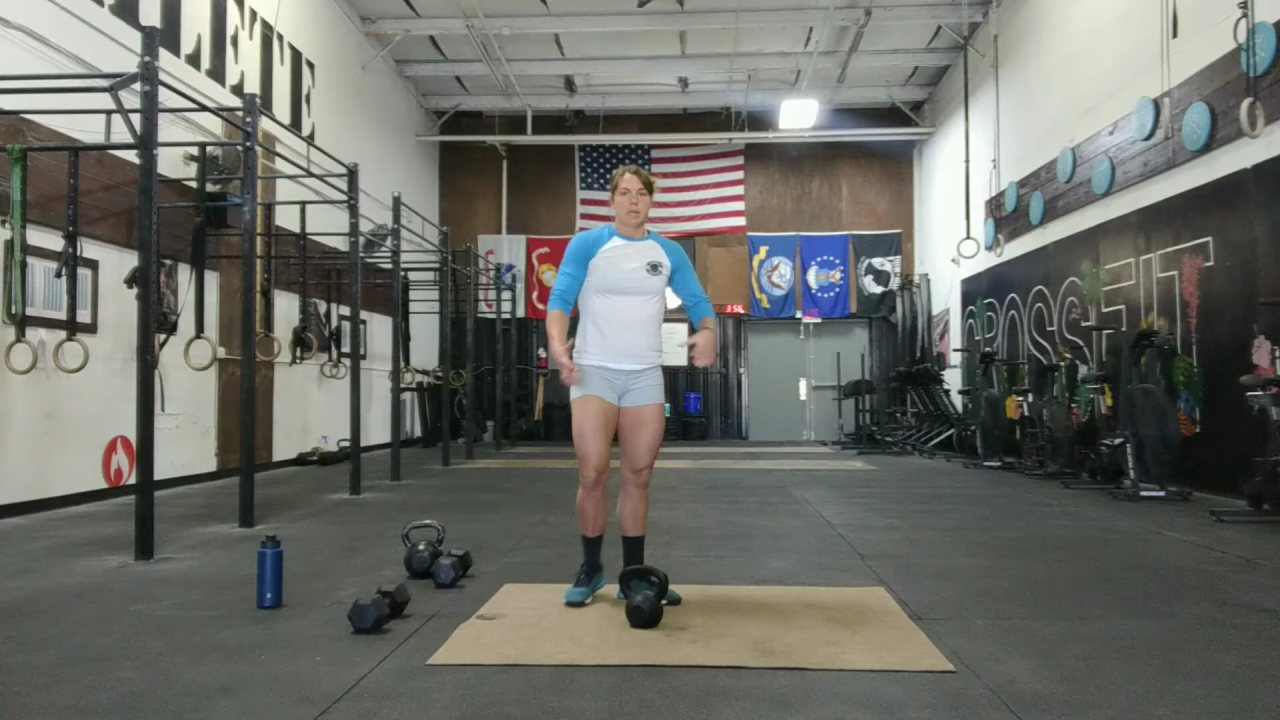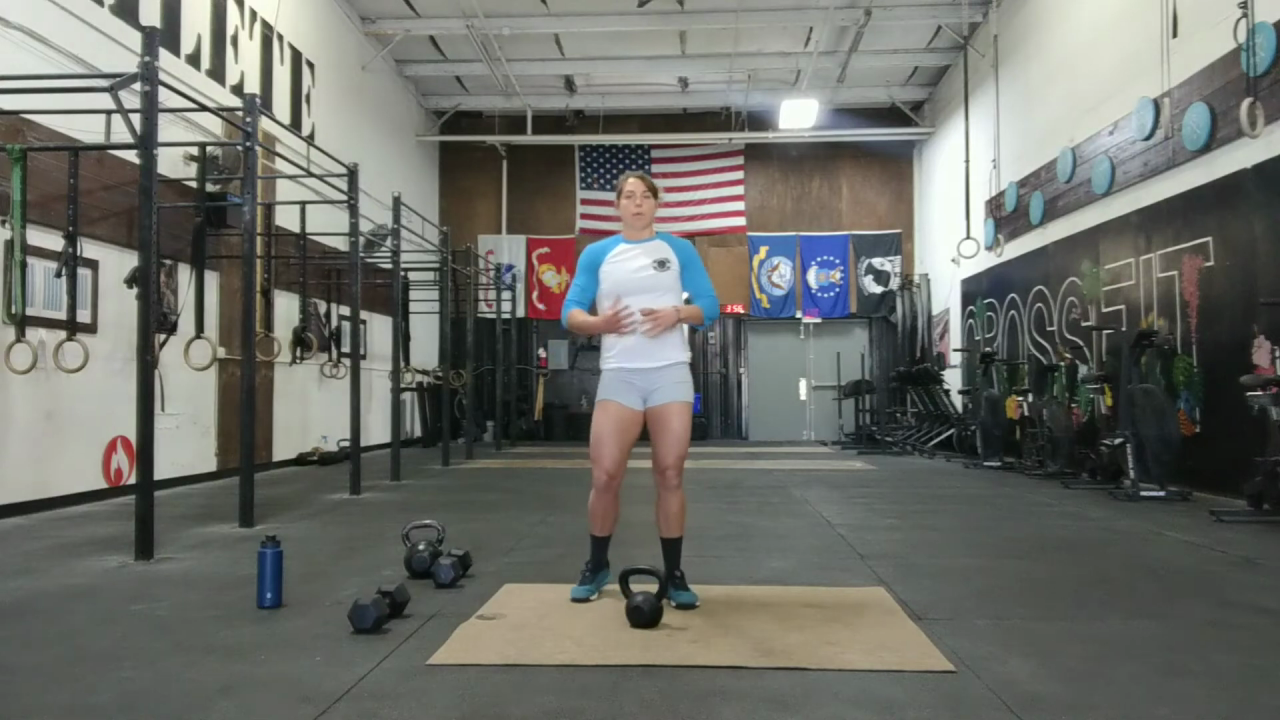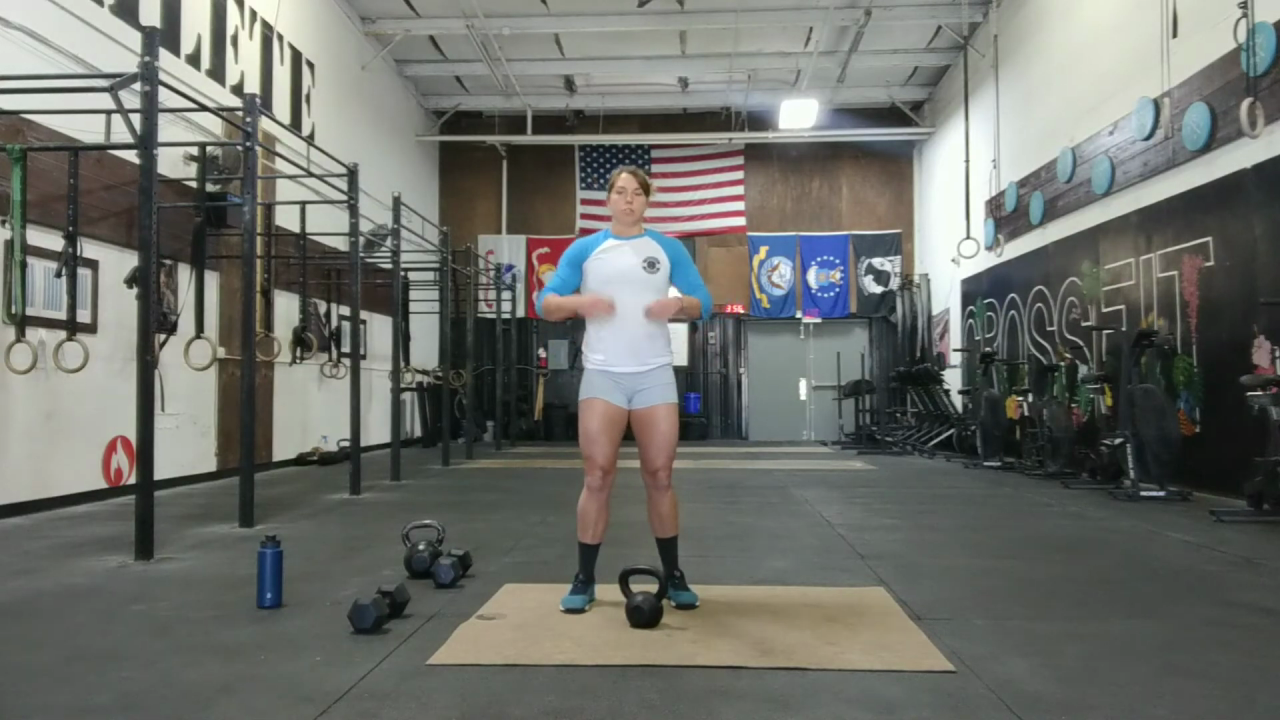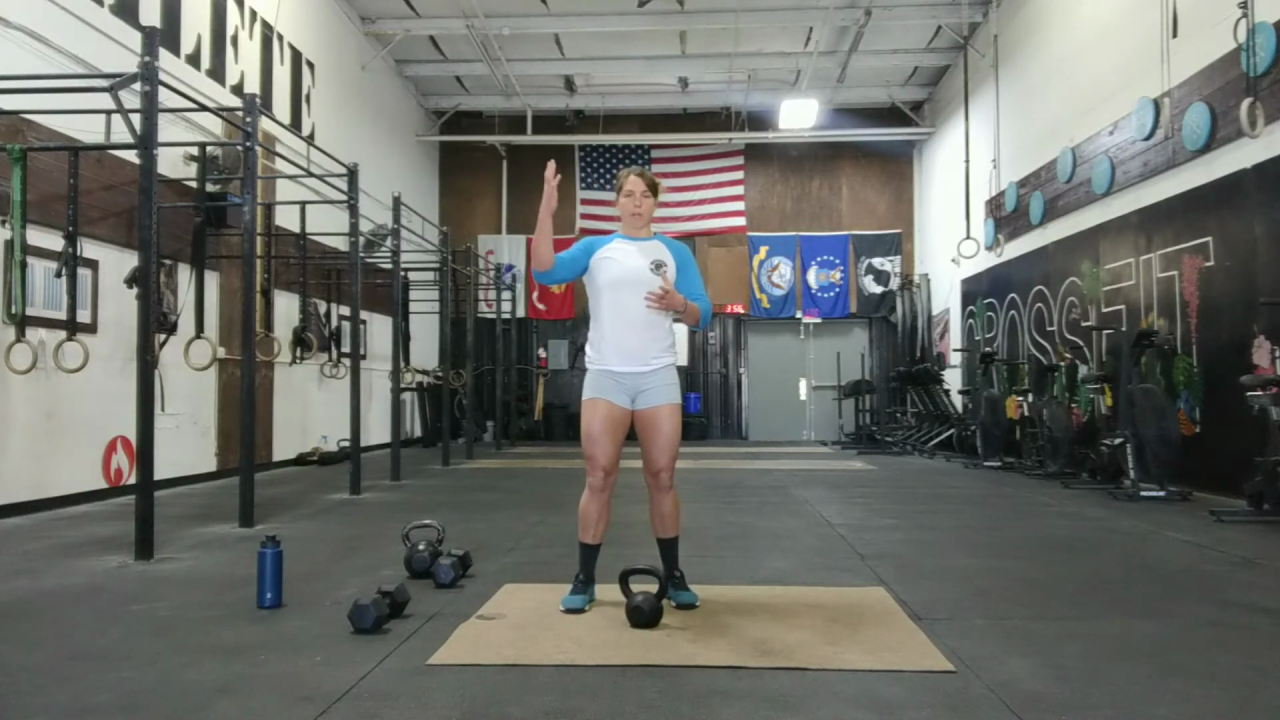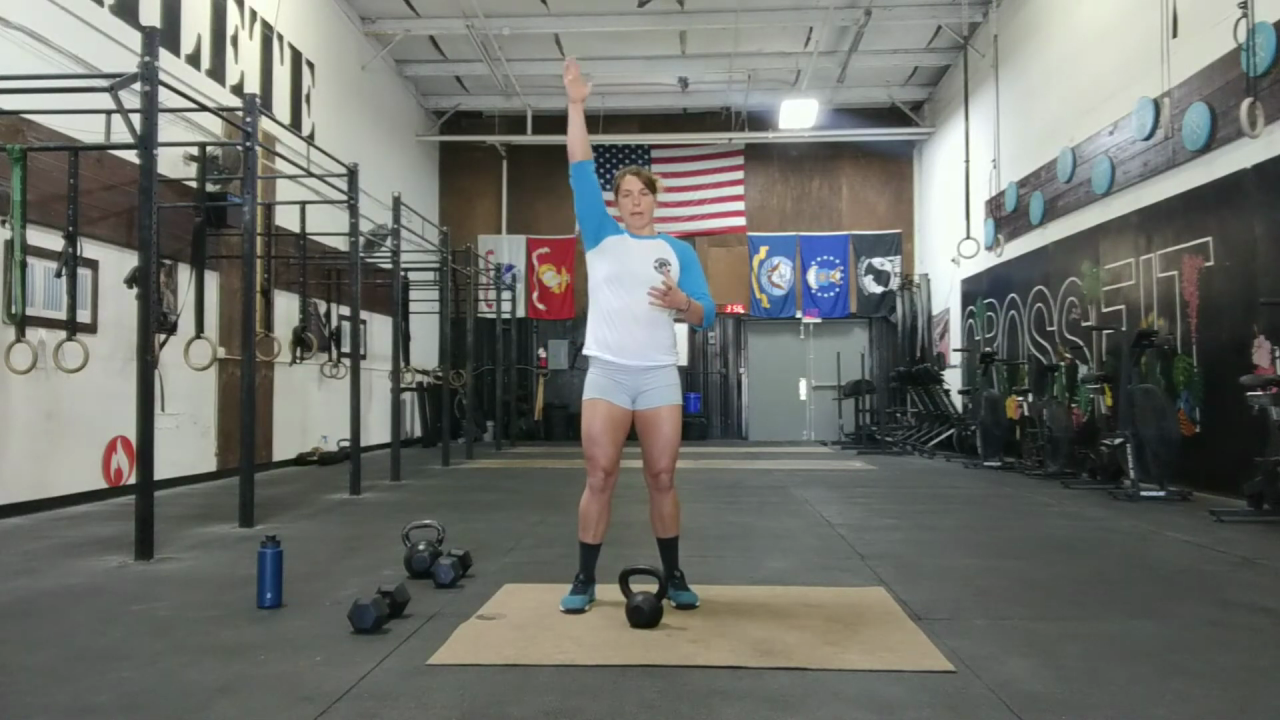
dt=1s
person 1, frame 1
left shoulder: (669, 252)
right shoulder: (586, 245)
left elbow: (698, 303)
right elbow: (559, 300)
left wrist: (706, 333)
right wrist: (558, 348)
left hip: (645, 376)
right hip: (594, 373)
left knee: (638, 476)
right knee: (593, 473)
left ankle: (635, 573)
right ankle: (589, 568)
person 1, frame 2
left shoulder: (679, 250)
right shoulder: (596, 254)
left elbow: (708, 304)
right elbow: (570, 311)
left wrist: (676, 312)
right wrist: (600, 321)
left hip: (671, 375)
right hip: (618, 376)
left knee: (670, 477)
right knee: (605, 476)
left ankle: (674, 575)
right ankle: (597, 565)
person 1, frame 3
left shoulder: (669, 248)
right shoulder: (584, 249)
left elbow: (703, 305)
right elbow: (543, 305)
left wrist: (678, 304)
right wrist: (579, 303)
left hip: (655, 375)
right hip: (602, 376)
left knee: (660, 477)
right knee: (597, 478)
left ankle: (673, 576)
right ankle: (584, 579)
person 1, frame 4
left shoulder: (676, 252)
right shoulder: (594, 248)
left elbow: (702, 315)
right elbow: (544, 271)
left wrist: (679, 304)
right wrist: (547, 209)
left hip: (658, 376)
right hip: (605, 376)
left knee: (662, 478)
right knee: (598, 477)
left ankle: (674, 576)
right ankle: (584, 579)
person 1, frame 5
left shoulder: (678, 251)
right shoulder: (600, 237)
left elbow: (706, 314)
right elbow: (580, 171)
left wrist: (681, 302)
right wrist: (576, 105)
left hip: (659, 374)
right hip: (606, 373)
left knee: (662, 478)
right knee: (598, 477)
left ankle: (673, 576)
right ankle: (584, 580)
